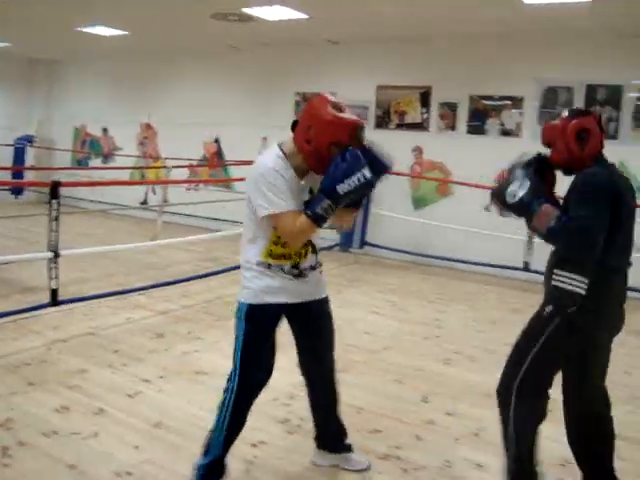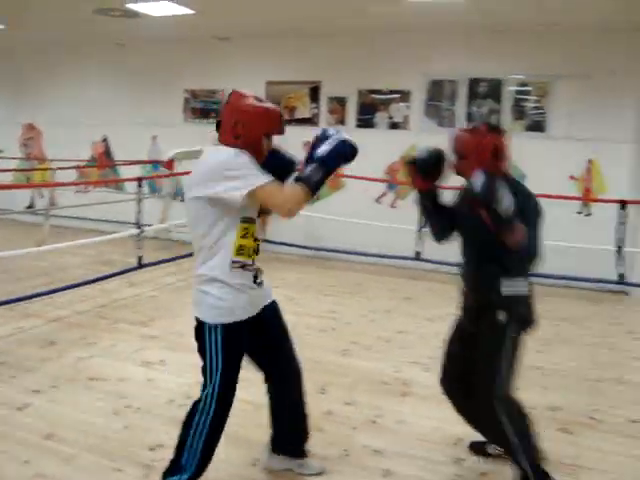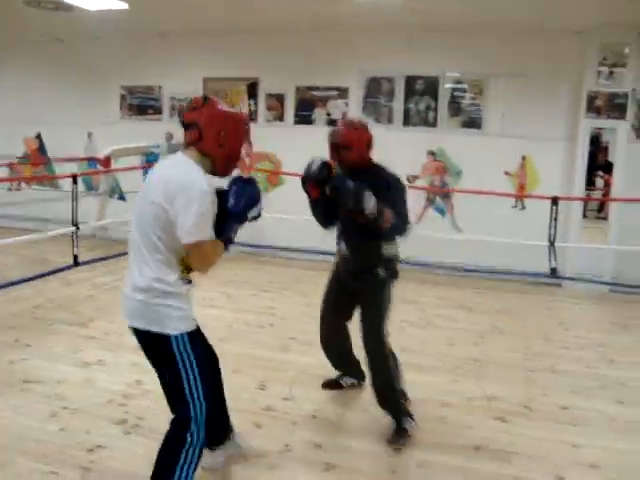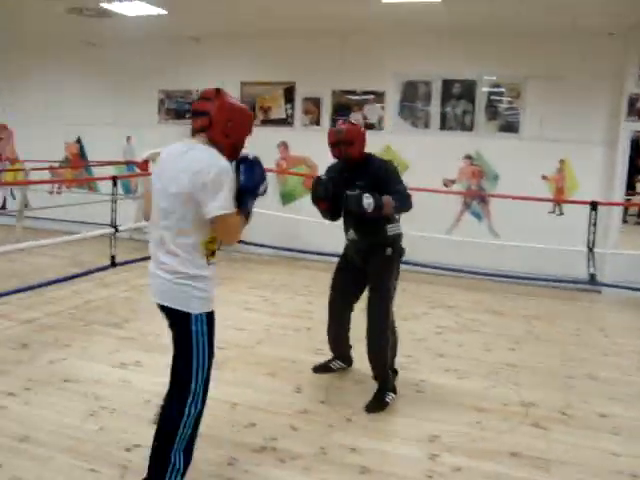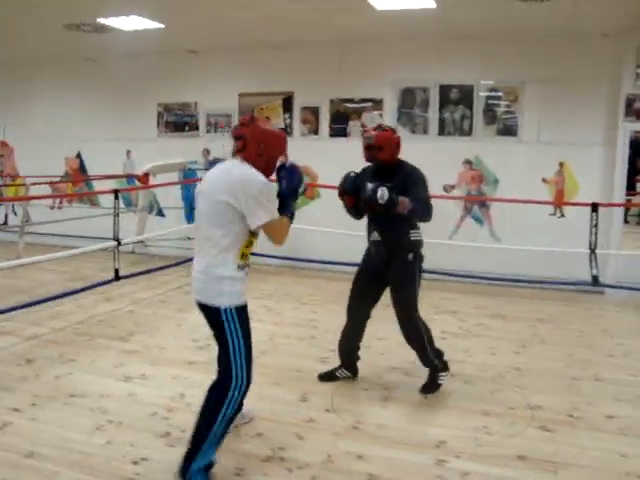
dt=0.5s
person 1, frame 1
left shoulder: (322, 164)
right shoulder: (270, 168)
left elbow: (345, 221)
right elbow: (294, 230)
left wrist: (356, 182)
right wrist: (337, 192)
left hip: (309, 287)
right hip: (263, 290)
left knee: (321, 374)
right knee: (247, 380)
left ankle: (332, 445)
person 1, frame 2
left shoulder: (239, 166)
right shoulder: (224, 162)
right elbow: (285, 205)
left wrist: (279, 180)
right wrist: (321, 163)
left hip: (255, 298)
right hip: (223, 305)
left knee: (286, 376)
right knee: (217, 398)
person 1, frame 3
left shoulder: (170, 167)
right shoulder: (194, 184)
right elbow: (200, 259)
left wrist: (223, 212)
right wrist: (234, 218)
left hip: (146, 301)
right hip: (163, 311)
left knee: (206, 369)
right knee: (194, 412)
left ankle: (218, 442)
person 1, frame 4
left shoulder: (168, 154)
right shoulder: (215, 166)
left elbow: (149, 212)
right elbow: (227, 234)
right wrist: (246, 195)
left hip: (165, 281)
right hip: (189, 291)
left knee: (188, 371)
right knee: (190, 394)
left ankle: (171, 425)
person 1, frame 5
left shoulder: (216, 174)
right shoulder: (250, 179)
right elbow: (277, 235)
right wrist: (288, 198)
left hip: (207, 285)
right hip: (224, 292)
left knee: (232, 355)
right knee: (235, 376)
left ankle: (221, 413)
person 2, frame 1
left shoulder: (594, 181)
right shoulder: (609, 181)
left elbow: (580, 247)
left wrist: (533, 203)
right wrist: (545, 196)
left hip: (575, 305)
right hip: (601, 306)
left knee: (518, 390)
right knee: (587, 400)
person 2, frame 2
left shoulder: (518, 198)
right shoulder: (474, 195)
left elbow: (525, 256)
right elbow: (442, 231)
left wrist: (503, 215)
right wrist: (425, 186)
left hip: (505, 310)
right hip: (476, 304)
left knee: (491, 395)
right knee: (456, 381)
right ankle: (501, 438)
person 2, frame 3
left shoulder: (385, 181)
right shoulder: (336, 177)
left elbow: (400, 227)
right elbow: (327, 222)
left wrist: (371, 208)
right wrist: (315, 193)
left hip: (377, 266)
right hip: (347, 262)
left knee: (374, 338)
right knee: (330, 324)
left ankle: (400, 412)
right ankle: (351, 373)
person 2, frame 4
left shoulder: (380, 168)
right shoulder: (335, 171)
left elbow: (404, 202)
right elbow: (333, 215)
left wrist: (374, 203)
right wrist: (323, 201)
left hip: (384, 248)
right hip: (355, 247)
left knee: (379, 314)
right knee: (338, 304)
left ankle: (386, 384)
right ankle: (341, 356)
person 2, frame 5
left shoulder: (410, 175)
right shoulder: (367, 175)
left elbow: (424, 212)
right elbow: (357, 212)
left wrist: (388, 198)
right wrist: (350, 198)
left hip: (406, 253)
right hip: (377, 250)
left knee: (407, 314)
right knee: (357, 308)
left ankle: (437, 367)
right ankle: (347, 365)
